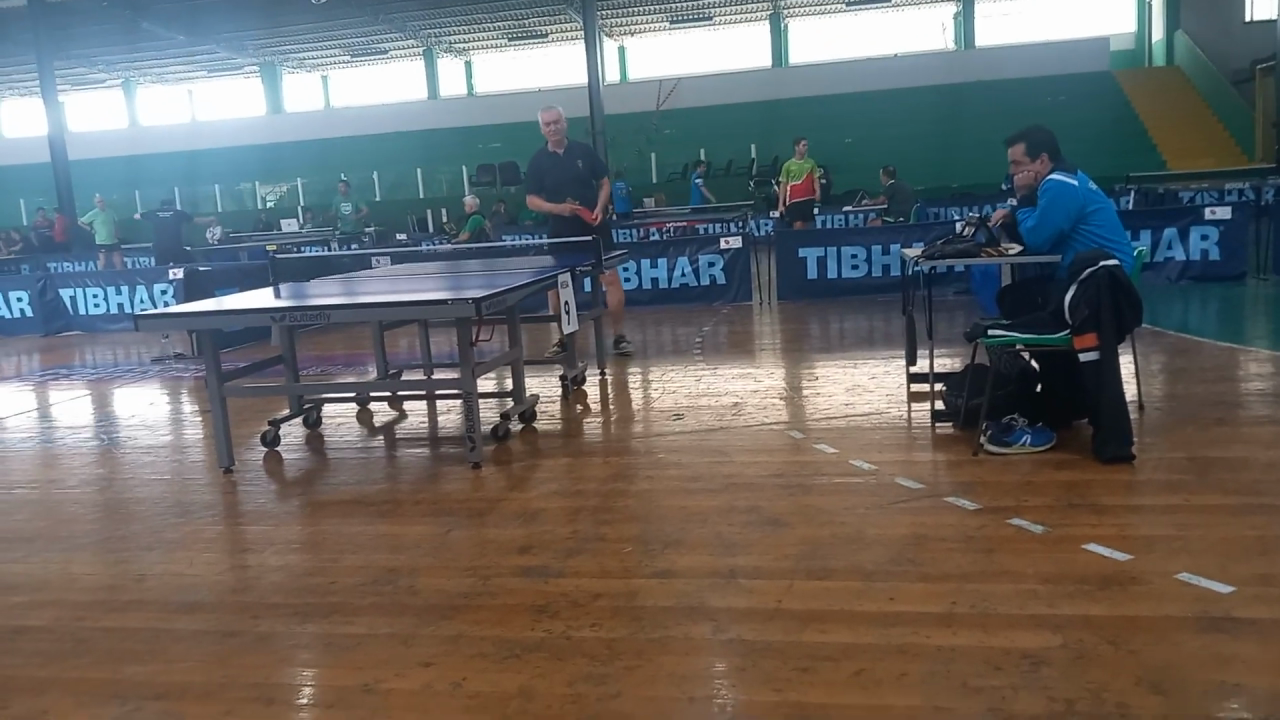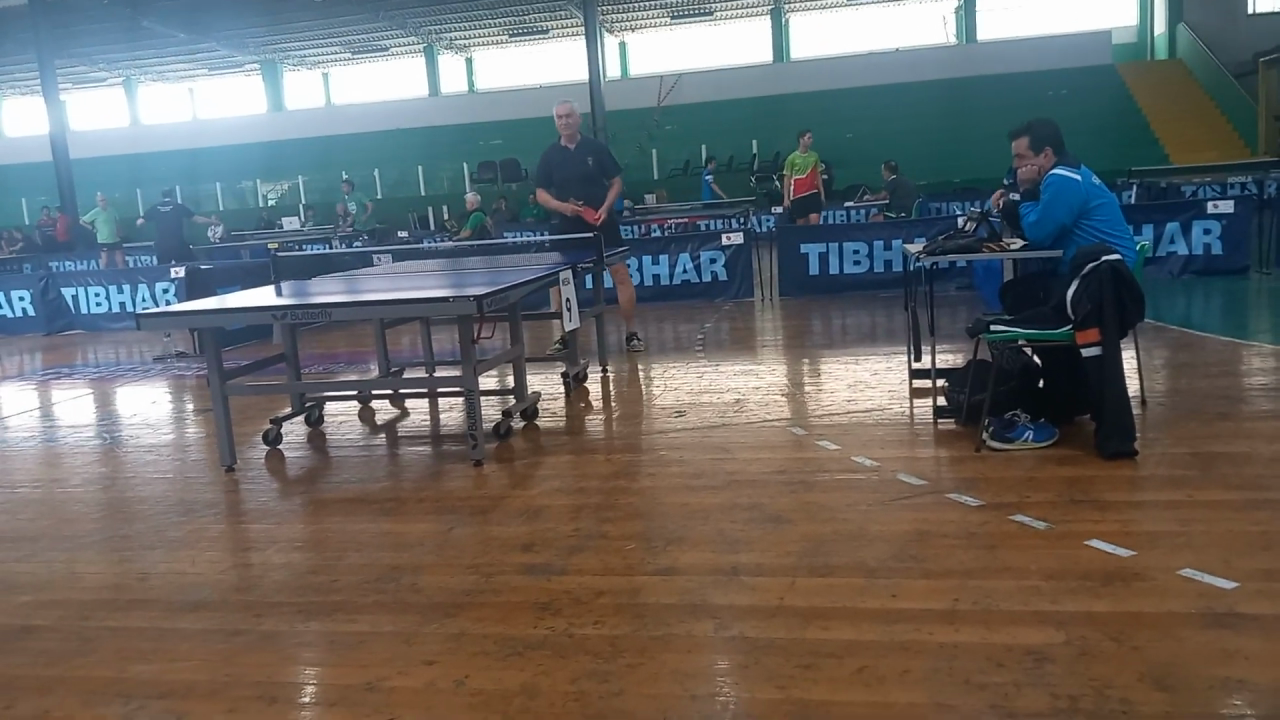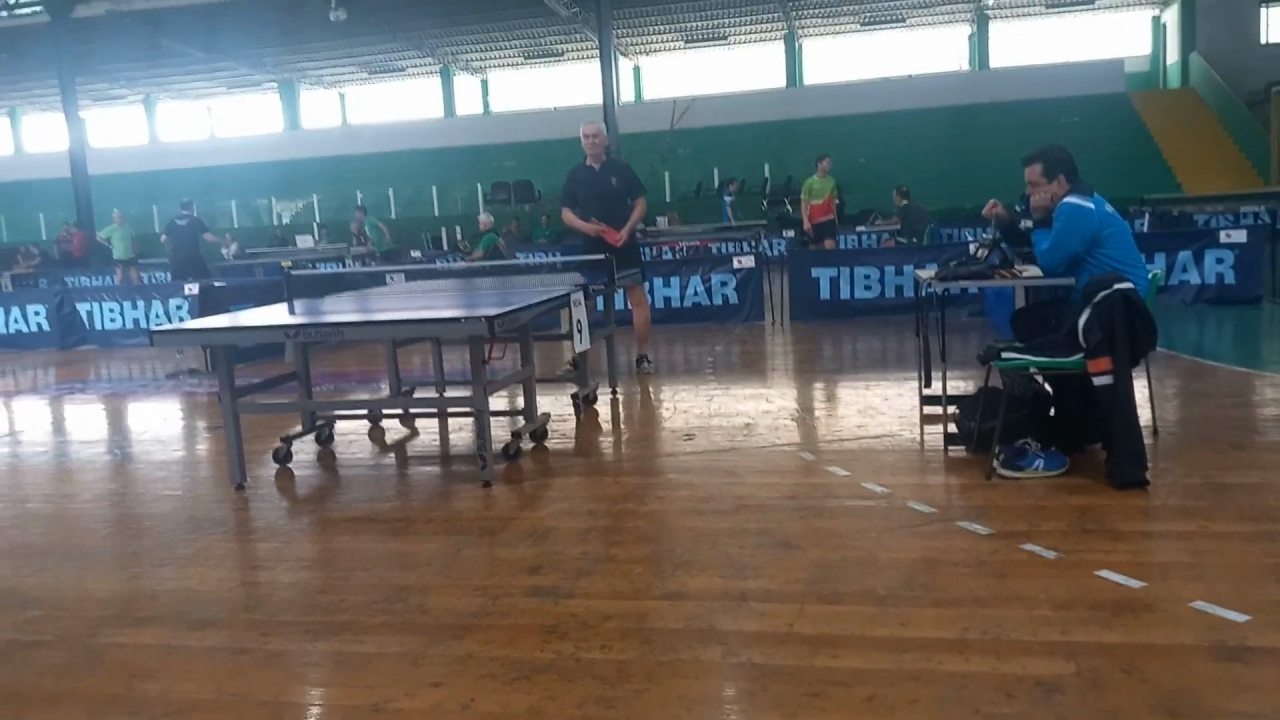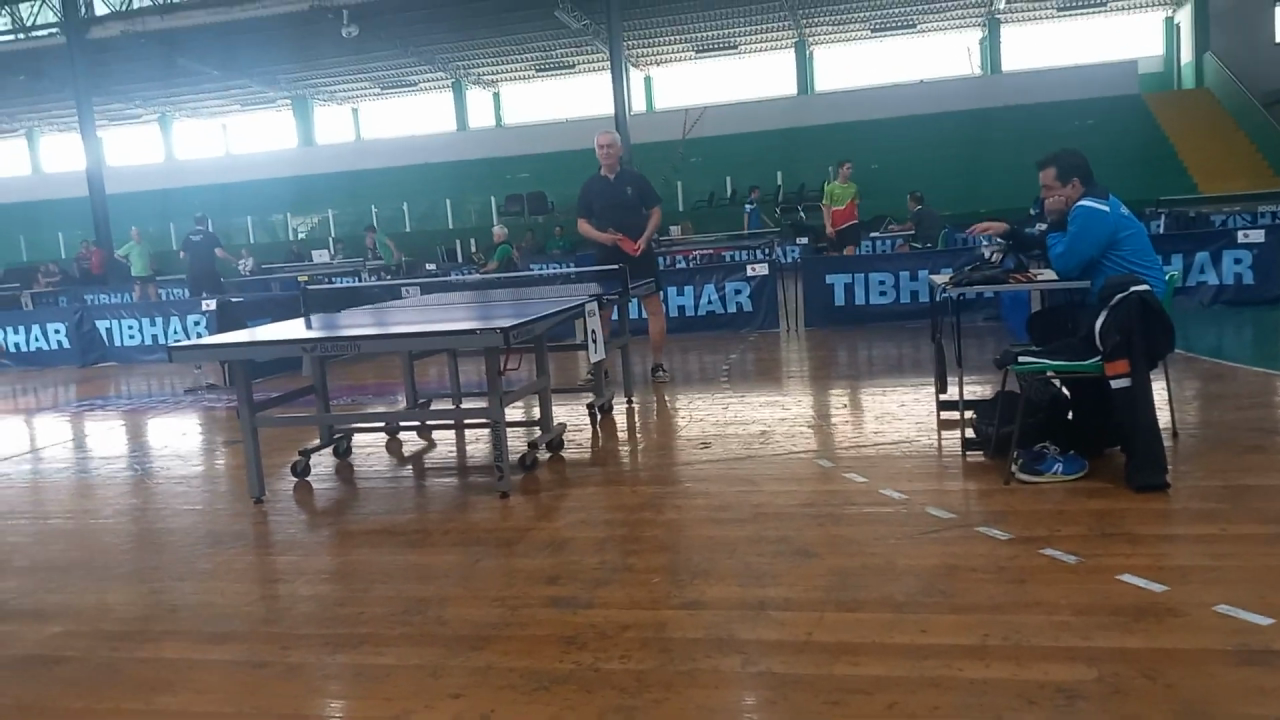
dt=0.2s
person 1, frame 1
left shoulder: (1058, 185)
right shoulder: (1064, 180)
left elbow: (1036, 241)
right elbow: (1038, 234)
left wrist: (1025, 197)
right wrist: (1013, 217)
left knee: (1015, 302)
right knee: (1017, 298)
right ankle: (1066, 402)
person 1, frame 2
left shoulder: (1062, 181)
right shoulder: (1067, 175)
left elbow: (1037, 235)
right elbow: (1039, 228)
left wrist: (1028, 192)
right wrist: (1012, 205)
left knee: (1018, 299)
right knee: (1017, 293)
left ankle: (1062, 403)
right ankle: (1068, 397)
person 1, frame 3
left shoulder: (1075, 208)
right shoulder: (1079, 203)
left elbow: (1049, 263)
right elbow: (1049, 253)
left wrist: (1039, 218)
right wrist: (1006, 223)
left knee: (1030, 326)
right knee: (1029, 320)
left ankle: (1072, 431)
right ankle: (1078, 425)
person 1, frame 4
left shoulder: (1089, 212)
right shoulder: (1093, 206)
left elbow: (1064, 266)
right elbow: (1055, 252)
left wrist: (1054, 221)
right wrist: (1008, 232)
left knee: (1046, 329)
right knee: (1046, 324)
person 2, frame 1
left shoulder: (584, 151)
right shoulder: (537, 161)
left elbow: (604, 183)
right elbow: (532, 201)
left wrist: (600, 208)
right wrist: (559, 208)
left hip: (594, 228)
right hip: (561, 231)
left knee: (611, 278)
left ankle: (620, 336)
right ankle: (563, 339)
person 2, frame 2
left shoulder: (596, 148)
right shoulder: (549, 155)
left elbow: (616, 182)
right elbow: (541, 193)
left wrist: (606, 207)
right wrist: (563, 207)
left hip: (603, 225)
right hip: (569, 228)
left knee: (621, 275)
left ankle: (631, 333)
right ankle: (565, 336)
person 2, frame 3
left shoulder: (621, 169)
right shoulder: (575, 175)
left elbow: (640, 203)
right elbow: (566, 212)
left wrist: (628, 229)
right wrist: (586, 227)
left hip: (624, 245)
right hip: (591, 248)
left knee: (638, 297)
left ankle: (642, 356)
person 2, frame 4
left shoulder: (636, 179)
right shoulder: (590, 186)
left elbow: (655, 212)
right elbow: (582, 224)
left wrist: (645, 238)
right wrist: (602, 237)
left hip: (640, 255)
right hip: (607, 258)
left knee: (654, 307)
right knee: (600, 312)
left ankle: (658, 365)
